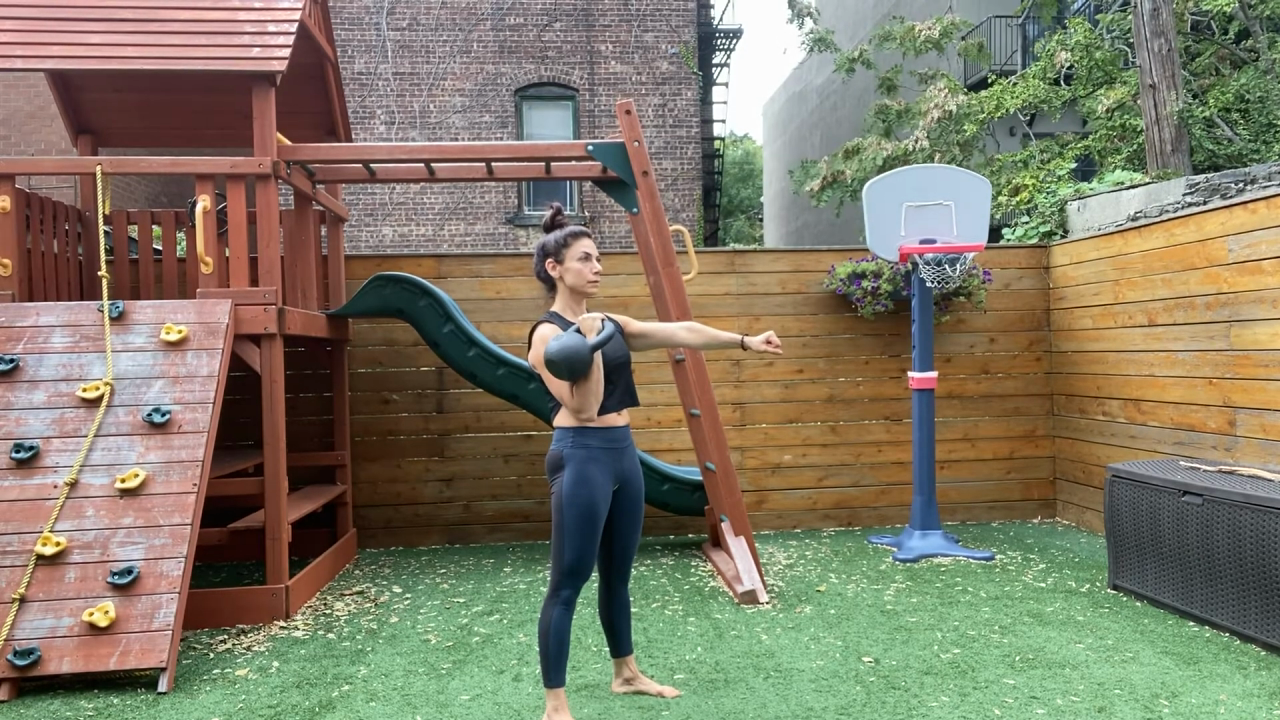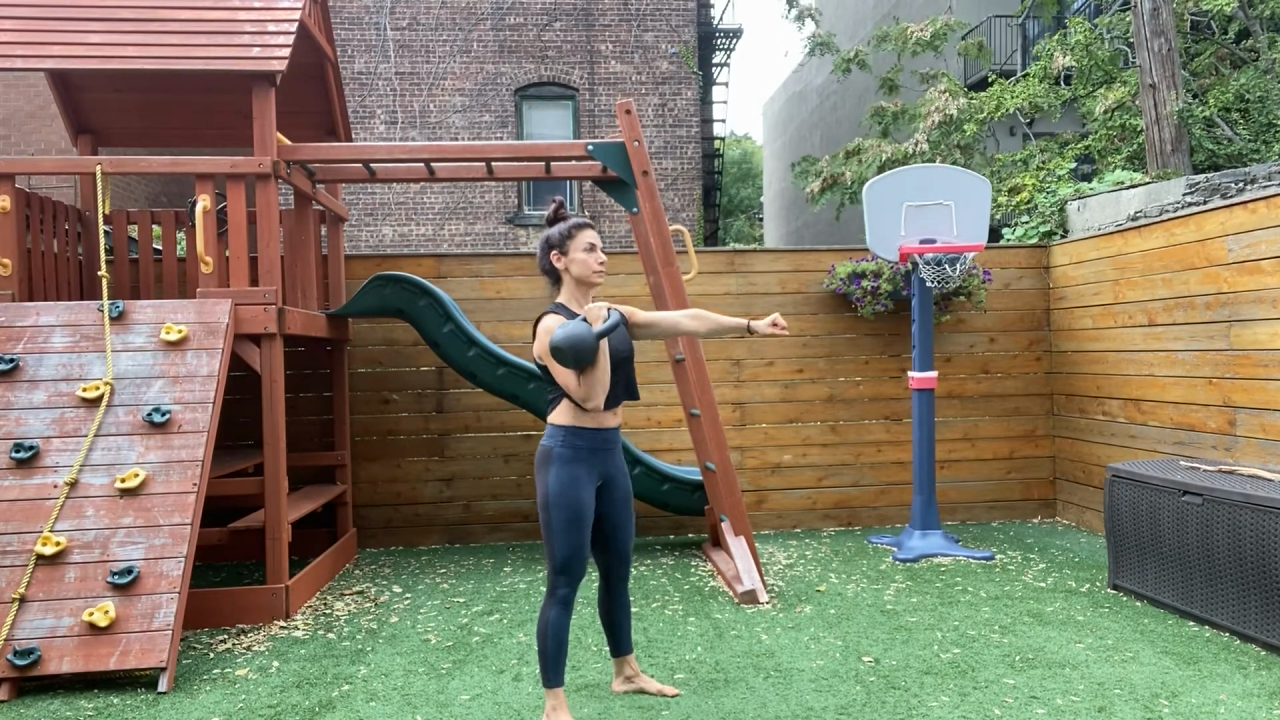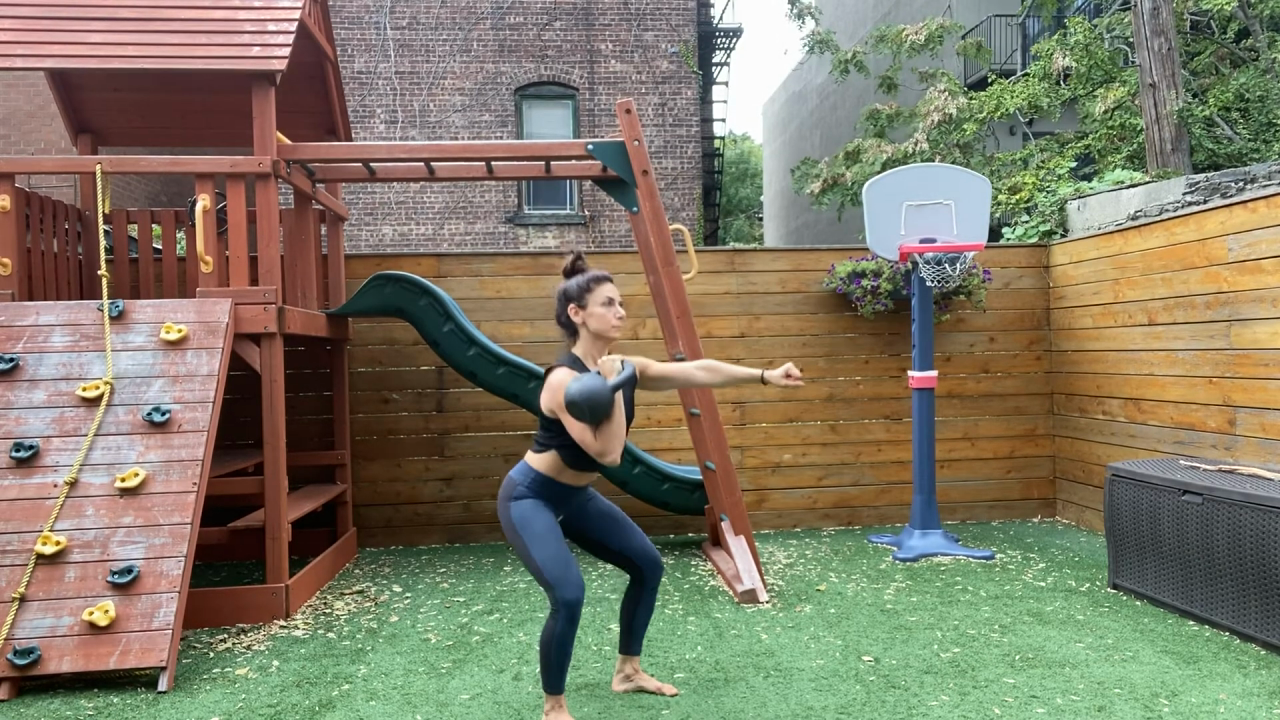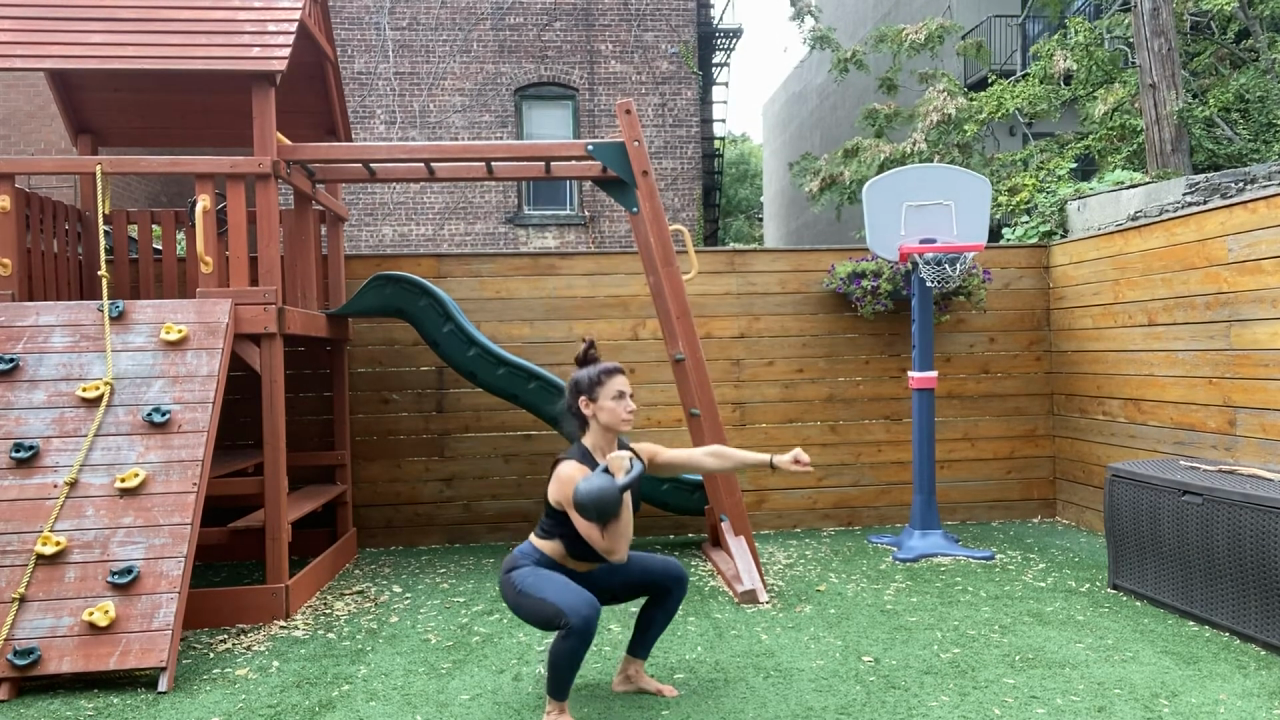
dt=0.5s
person 1, frame 1
left shoulder: (610, 323)
right shoulder: (548, 334)
left elbow: (681, 333)
right elbow: (584, 408)
left wrist: (745, 341)
right wrist: (590, 343)
left hip: (623, 453)
right hip: (581, 457)
left knee: (618, 575)
right knee: (568, 583)
left ankle: (626, 672)
person 1, frame 2
left shoulder: (613, 315)
right shoulder: (552, 325)
left elbow: (686, 320)
right elbow: (590, 397)
left wrist: (751, 326)
right wrist: (596, 333)
left hip: (608, 454)
right hip: (568, 456)
left knee: (617, 568)
right knee: (565, 581)
left ankle: (626, 671)
person 1, frame 3
left shoulder: (623, 367)
right shoulder: (563, 379)
left elbow: (698, 370)
right elbow: (608, 452)
left wrist: (765, 376)
right wrist: (610, 388)
left hip: (576, 496)
right hip: (530, 496)
left knee: (647, 564)
right knee: (569, 593)
left ankle: (628, 670)
person 1, frame 4
left shoulder: (631, 454)
right shoulder: (571, 472)
left elbow: (708, 457)
right elbow: (615, 551)
left wrist: (775, 460)
right wrist: (619, 483)
left hip: (583, 573)
right hip: (530, 574)
left knee: (672, 576)
right knee: (581, 613)
left ankle: (631, 671)
